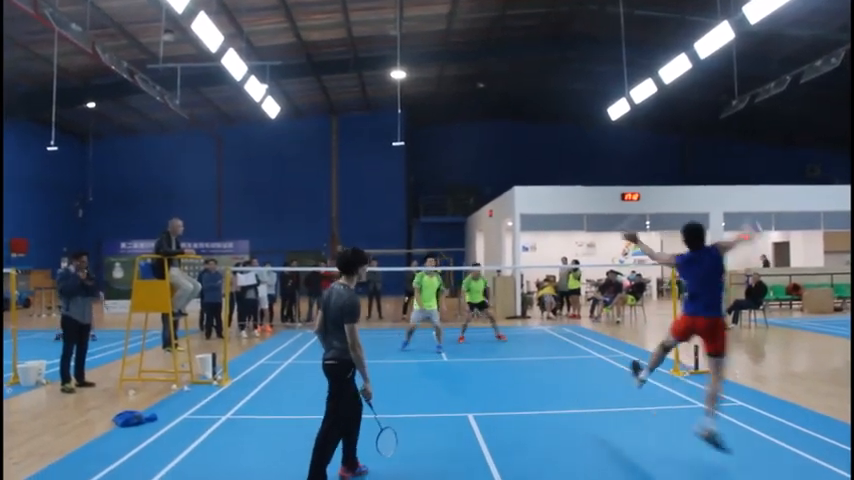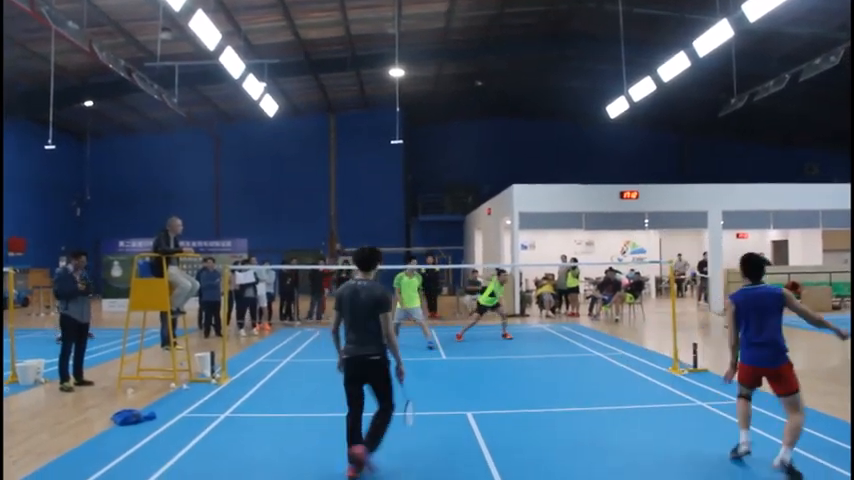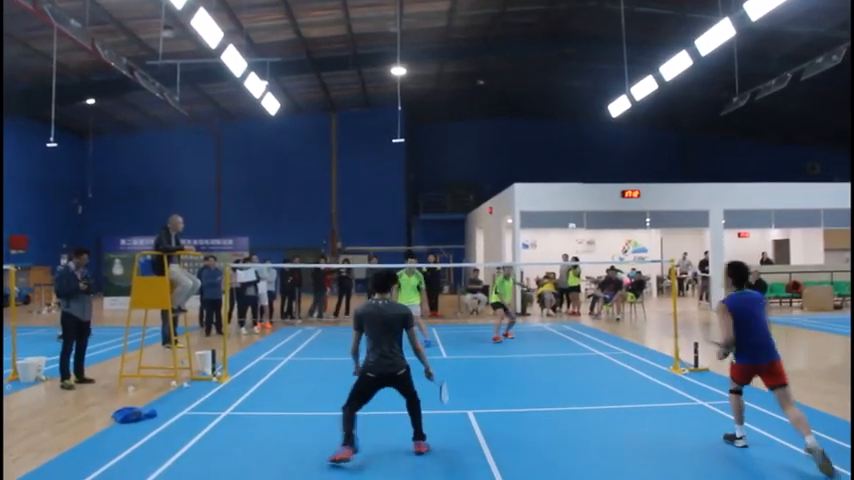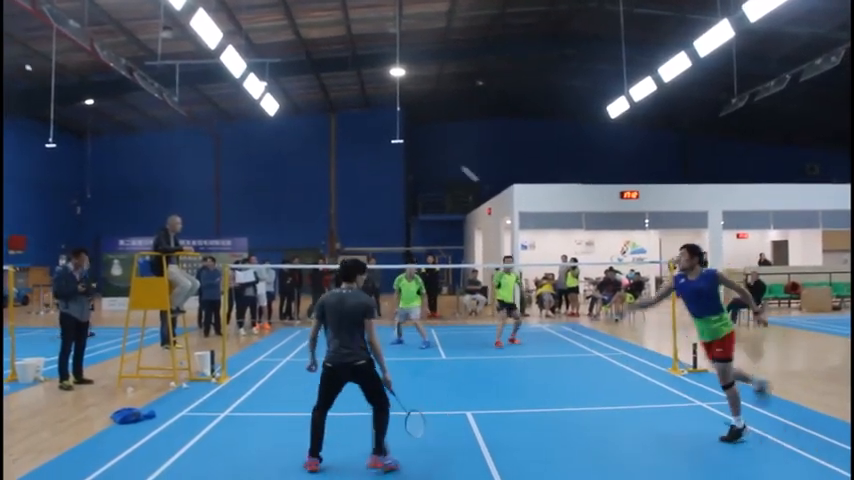
dt=0.4s
person 1, frame 1
left shoulder: (330, 291)
right shoulder: (350, 299)
left elbow: (318, 329)
right elbow: (354, 345)
right wrist: (366, 380)
left hip: (331, 361)
right hip: (341, 365)
left knee: (354, 410)
right knee: (333, 423)
person 1, frame 2
left shoulder: (343, 290)
right shoulder: (380, 293)
left elbow: (334, 329)
right elbow: (388, 334)
left wrist: (340, 353)
right wrist: (399, 363)
left hip: (351, 358)
right hip: (375, 358)
left knee: (355, 410)
right knee: (386, 407)
right ankle: (363, 448)
person 1, frame 3
left shoulder: (362, 311)
right shoulder: (403, 311)
left elbow: (354, 347)
right elbow: (416, 345)
left wrist: (357, 366)
right wrist: (427, 367)
left hip: (372, 371)
right hip: (398, 370)
left knee: (350, 407)
right knee: (412, 400)
left ankle: (347, 447)
right ankle: (419, 442)
person 1, frame 4
left shoulder: (325, 300)
right shoulder: (365, 301)
left elbow: (313, 336)
right elbow: (372, 340)
left wrist: (312, 359)
right wrist: (385, 371)
left hip: (333, 364)
right hip: (360, 363)
left knee: (320, 409)
right knee: (381, 405)
left ankle: (313, 458)
right ankle: (379, 455)
person 2, frame 1
left shoulder: (680, 261)
right shoulder: (716, 251)
left elbow: (654, 256)
right elbow: (738, 240)
left wrist: (637, 242)
right wrist: (747, 235)
left hip: (690, 318)
right hip: (713, 321)
left knee: (667, 343)
right knee: (716, 375)
left ankle: (643, 374)
right ankle: (707, 426)
person 2, frame 2
left shoulder: (734, 300)
right shoulder: (779, 294)
left elbow: (733, 338)
right elbow: (811, 318)
left wrist: (733, 365)
right wrist: (837, 330)
left hip: (750, 361)
right hip: (777, 361)
left knee: (743, 396)
right knee: (795, 412)
left ankle: (743, 442)
right ankle: (784, 457)
person 2, frame 3
left shoulder: (724, 306)
right shoulder: (757, 298)
left elbow: (728, 338)
left wrist: (724, 351)
left hip: (748, 359)
right hip: (770, 358)
left knee: (735, 389)
right knee: (789, 406)
left ankle: (739, 435)
right ankle: (812, 445)
person 2, frame 4
left shoulder: (713, 275)
right shoulder: (676, 281)
left elbow: (740, 290)
right elbow: (654, 300)
left wrist: (756, 311)
right wrist: (630, 305)
left hip: (722, 332)
right hip: (705, 334)
left knee: (725, 380)
right knee: (727, 373)
left ankle: (738, 424)
right ankle: (759, 384)
person 3, frame 1
left shoulder: (87, 274)
right shoulder: (64, 274)
left elbow: (95, 293)
right elbow: (63, 291)
left wrist: (90, 284)
right wrist: (78, 279)
left hip: (86, 317)
right hip: (70, 317)
left knee: (82, 349)
right knee: (68, 350)
left ankle: (80, 379)
right ankle: (65, 382)
person 3, frame 2
left shoulder: (83, 274)
right shoulder: (62, 274)
left elbow: (90, 291)
right elbow: (58, 293)
left wrist: (88, 290)
right wrist: (76, 288)
left hip: (84, 316)
right hip: (69, 316)
left knee: (81, 348)
right knee: (67, 349)
left ankle: (79, 377)
right ankle: (64, 381)
person 3, frame 3
left shoulder: (85, 272)
right shoulder: (63, 271)
left elbow: (91, 290)
right elbow: (59, 292)
left wrist: (88, 288)
right wrist: (77, 287)
left hip: (85, 314)
right hip: (70, 314)
left knee: (82, 346)
right knee: (68, 346)
left ankle: (79, 375)
right ankle: (65, 378)
person 3, frame 4
left shoulder: (84, 273)
right shoulder: (62, 272)
left elbow: (90, 291)
right elbow: (57, 293)
left wrist: (88, 289)
right wrist: (75, 289)
left hip: (83, 314)
right hip: (68, 314)
left knee: (81, 347)
right knee: (67, 347)
left ankle: (78, 376)
right ankle: (63, 379)
person 4, frame 1
left shoulder: (176, 239)
right shoulder: (163, 238)
left elbow: (176, 254)
right elbow: (165, 252)
left wrist: (186, 253)
right wrist: (183, 251)
left hip: (176, 269)
right hip: (165, 271)
left knee: (197, 287)
right knee: (187, 287)
left ankle: (179, 308)
right ankle: (174, 309)
person 4, frame 2
left shoulder: (175, 238)
right shoulder: (162, 236)
left elbow: (174, 252)
right elbow: (163, 250)
left wrist: (184, 251)
right wrist: (182, 250)
left hip: (174, 268)
right hip: (163, 269)
left knee: (195, 285)
right knee: (185, 285)
left ankle: (177, 306)
right ankle: (172, 308)
person 4, frame 3
left shoulder: (176, 236)
right shoulder: (163, 234)
left elbow: (176, 250)
right elbow: (164, 248)
left wrist: (185, 249)
right wrist: (183, 248)
left hip: (175, 266)
right hip: (164, 267)
left knee: (196, 283)
right knee: (186, 283)
left ankle: (178, 305)
right ankle: (173, 306)
person 4, frame 4
left shoulder: (174, 236)
right shoulder: (162, 235)
left elbow: (175, 250)
right elbow: (163, 249)
left wrist: (184, 249)
right wrist: (182, 248)
left hip: (174, 266)
right hip: (163, 268)
left knee: (195, 284)
right knee: (185, 284)
left ankle: (177, 305)
right ankle: (172, 307)
